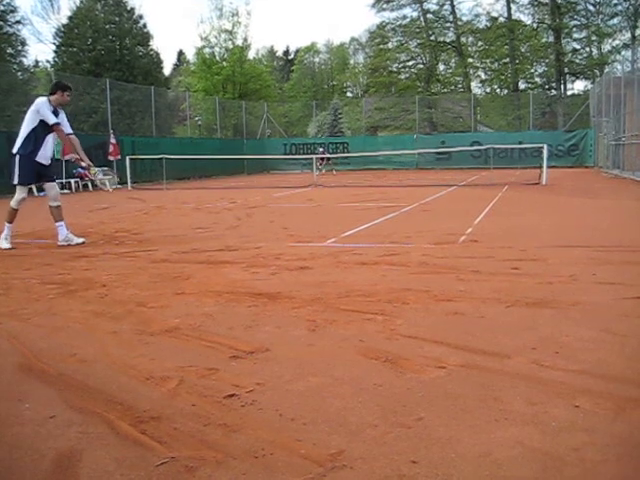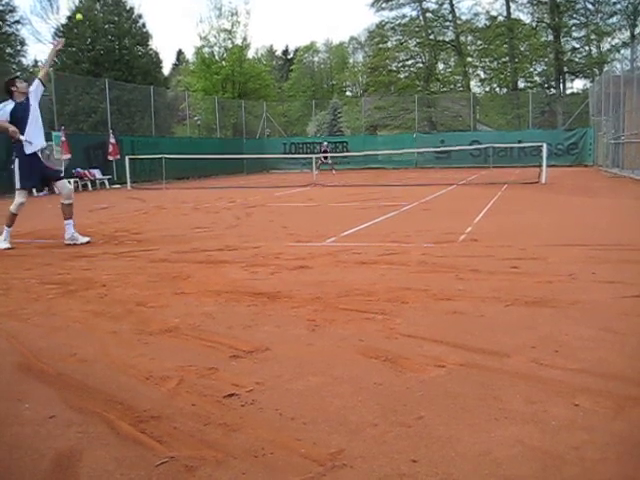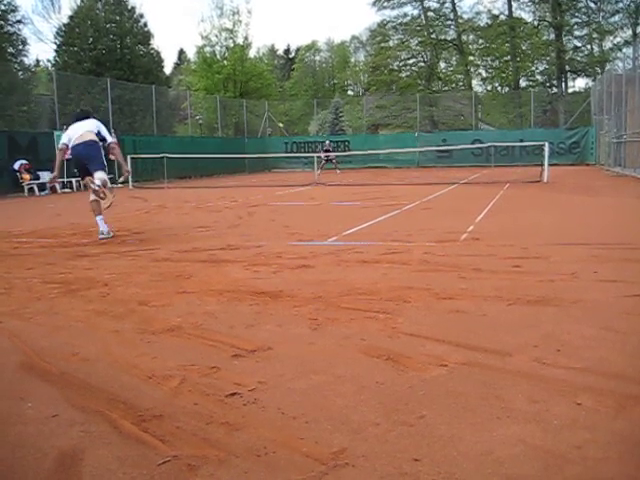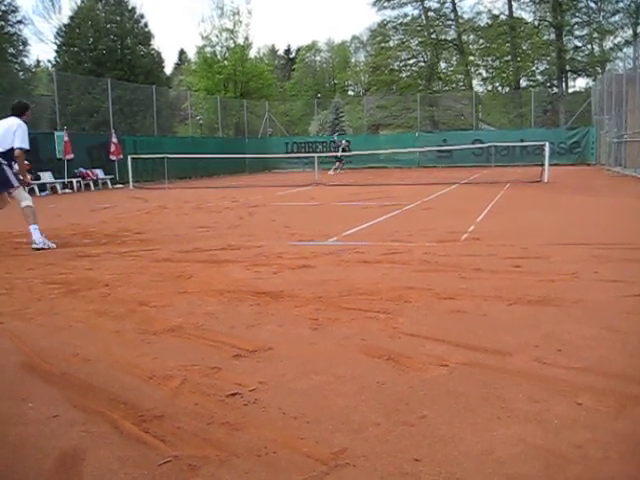
dt=1s
person 1, frame 1
left shoulder: (60, 113)
right shoulder: (41, 102)
left elbow: (71, 136)
right elbow: (58, 130)
left wrist: (85, 158)
right wrist: (73, 153)
left hip: (44, 159)
right hip: (26, 155)
left knee: (54, 194)
right knee: (21, 196)
left ankle: (64, 235)
person 1, frame 2
left shoulder: (33, 96)
left elbow: (44, 71)
left wrist: (54, 50)
left hip: (42, 154)
right hip: (25, 157)
left knee: (66, 190)
right knee: (21, 199)
left ankle: (70, 234)
person 1, frame 3
left shoulder: (70, 129)
right shoulder: (95, 123)
left elbow: (61, 150)
right elbow: (113, 145)
left wrist: (56, 171)
right wrist: (124, 166)
left hip: (77, 153)
right hip: (92, 147)
left knee: (92, 193)
right knee: (100, 177)
left ankle: (103, 229)
right ankle: (97, 184)
person 1, frame 4
right shoulder: (19, 125)
right elbow: (19, 153)
left wrist: (15, 172)
right wrist: (25, 175)
right knee: (24, 198)
right ankle: (37, 238)
